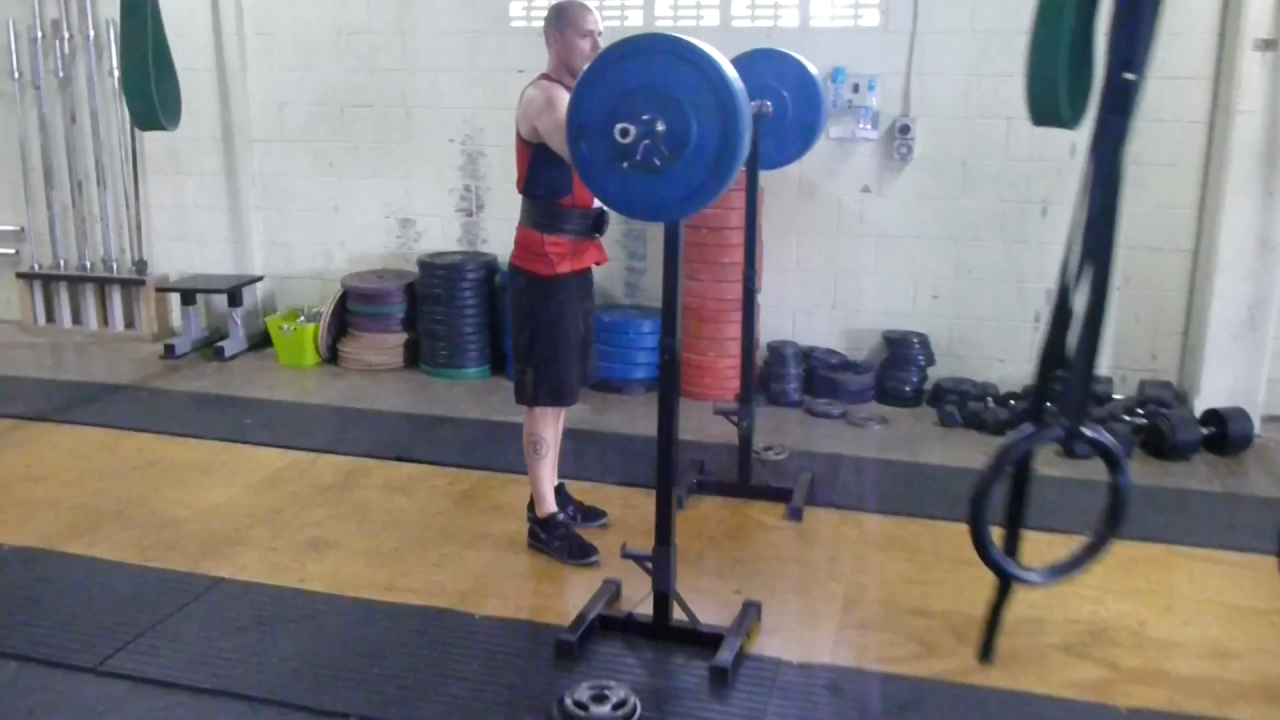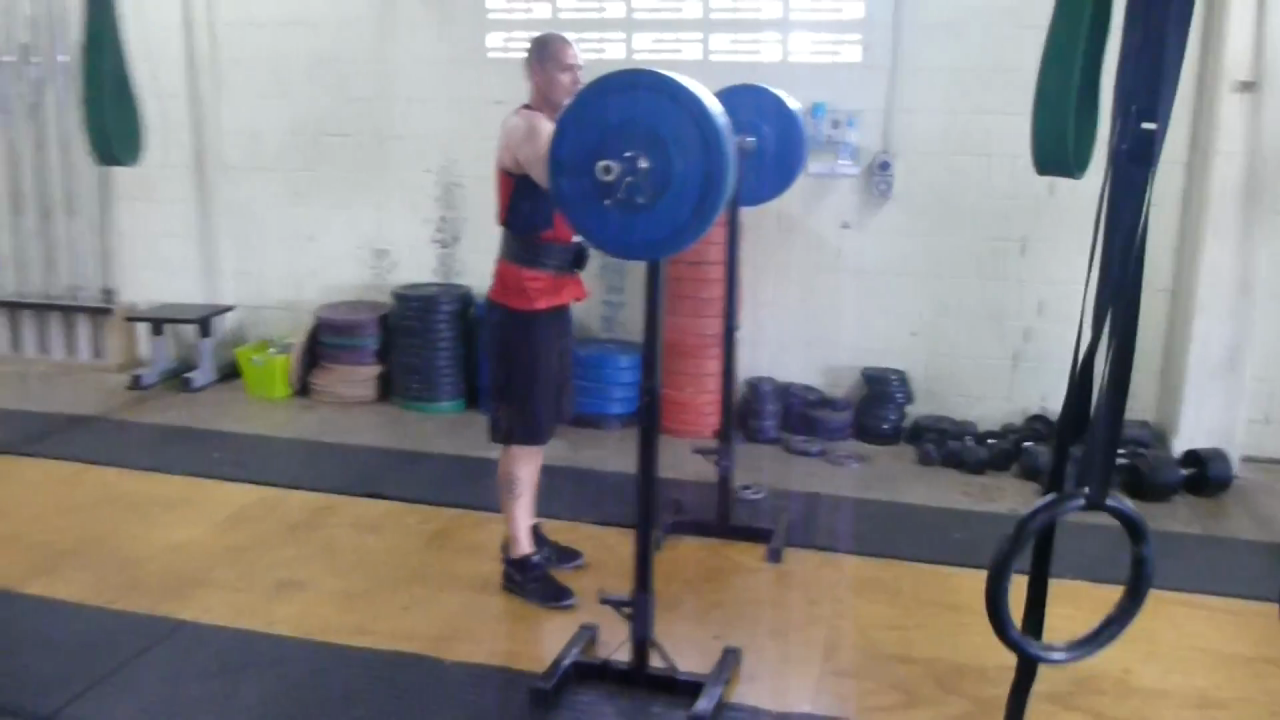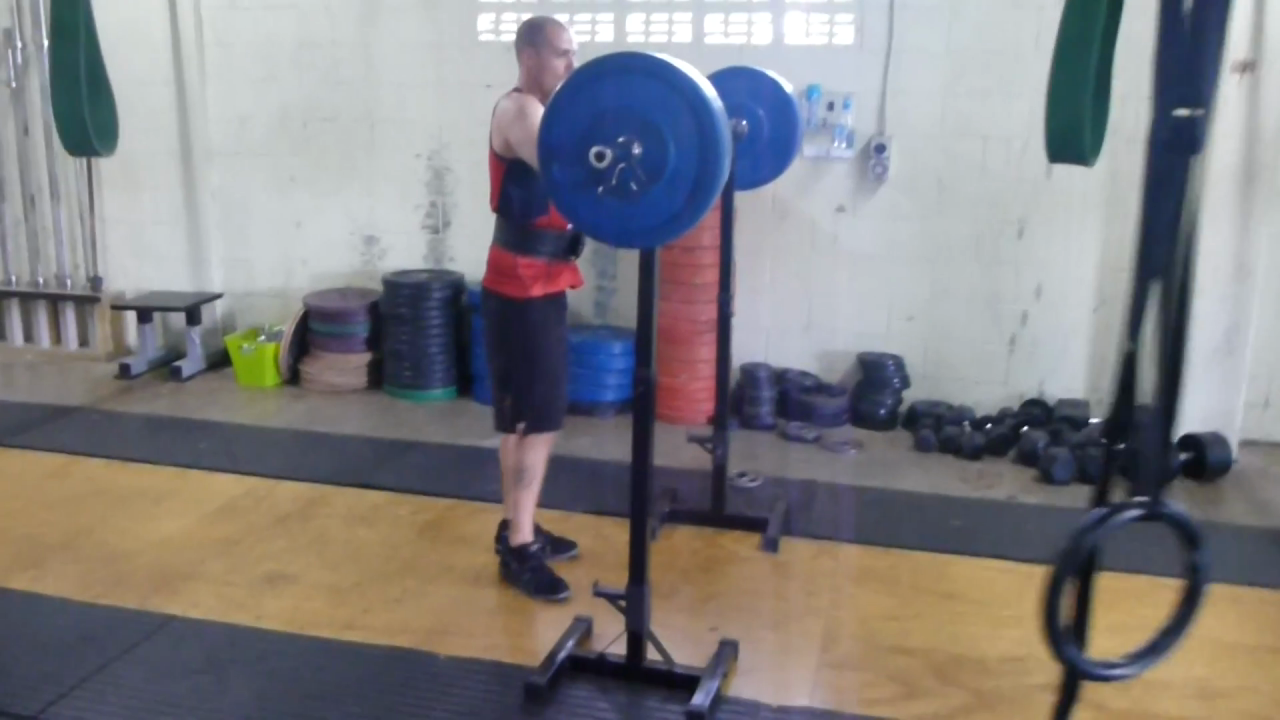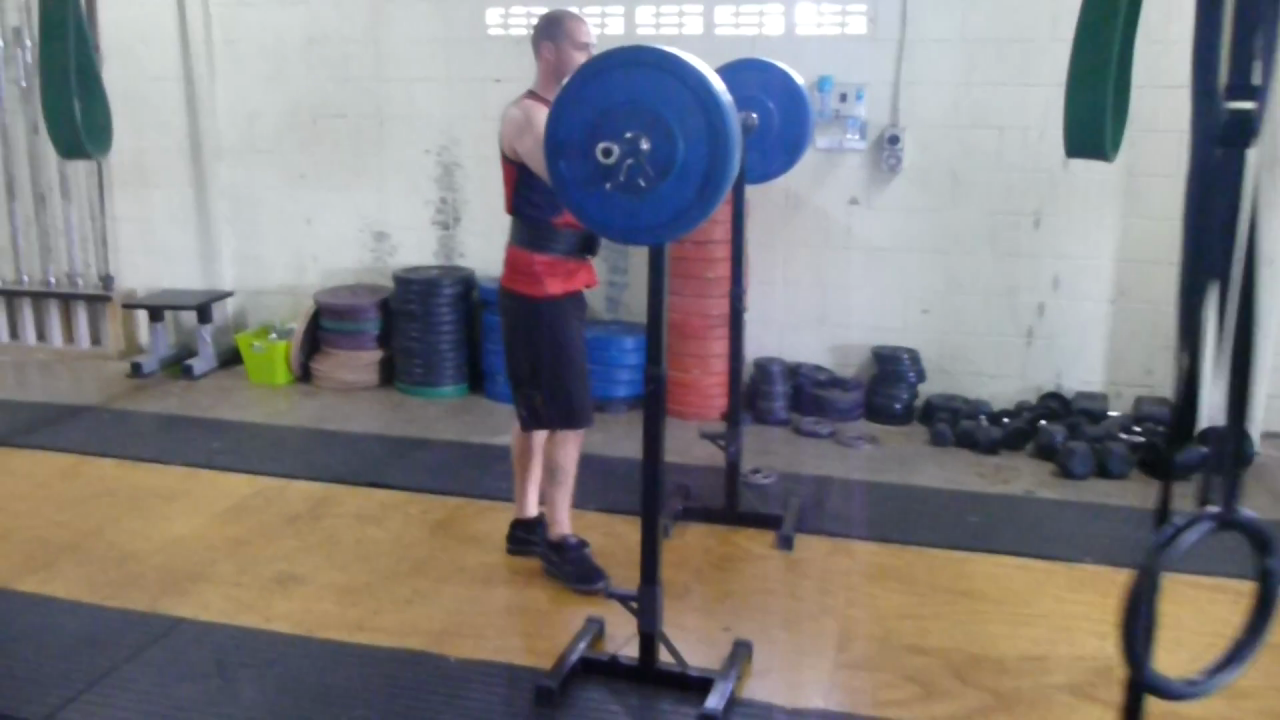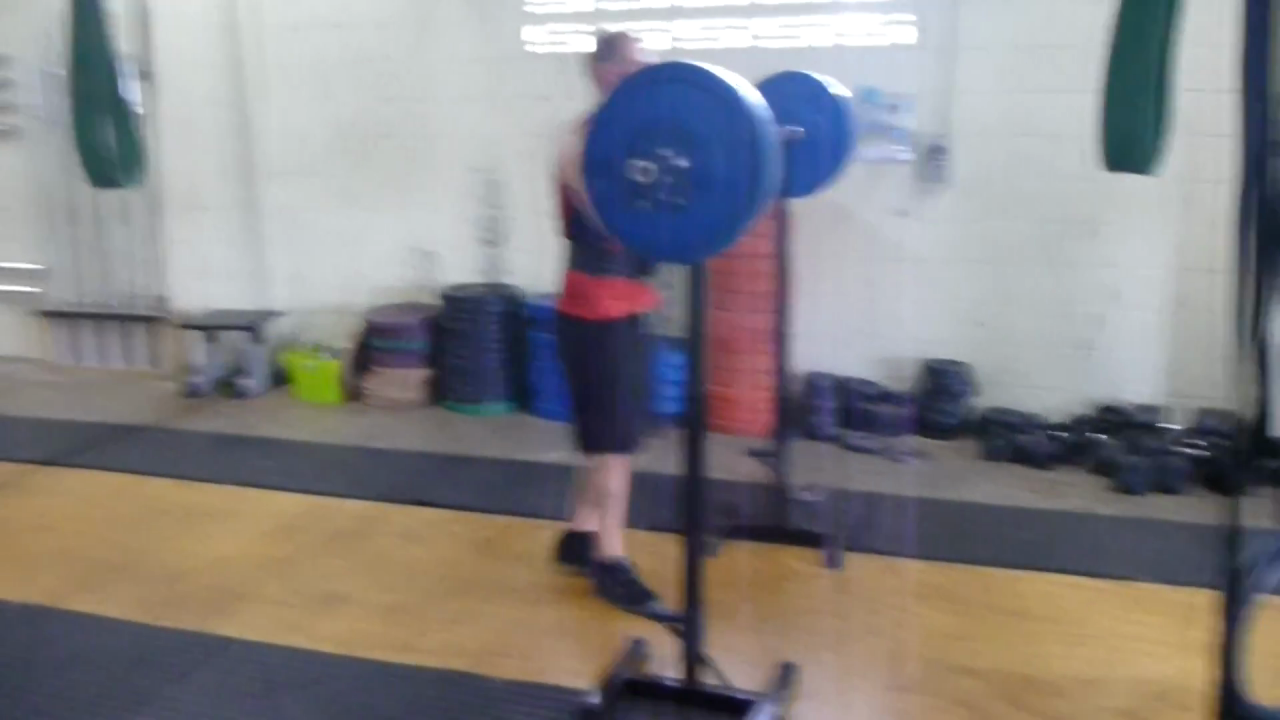
dt=0.2s
person 1, frame 1
right shoulder: (544, 98)
left hip: (575, 261)
right hip: (545, 266)
left knee: (562, 389)
right knee: (546, 395)
left ankle: (552, 495)
right ankle: (545, 520)
person 1, frame 2
left shoulder: (557, 129)
right shoulder: (527, 127)
left hip: (552, 295)
right hip: (523, 301)
left knee: (538, 428)
right knee: (524, 434)
left ankle: (527, 534)
right ankle: (519, 561)
person 1, frame 3
left shoulder: (551, 113)
right shoulder: (517, 111)
left hip: (547, 283)
right hip: (519, 287)
left knee: (524, 417)
right knee: (539, 419)
left ankle: (518, 526)
right ankle: (519, 550)
person 1, frame 4
right shoulder: (527, 117)
left hip: (564, 282)
right hip: (537, 287)
left knee: (542, 418)
right knee: (567, 419)
left ankle: (528, 523)
right ankle: (559, 541)
person 1, frame 5
right shoulder: (584, 144)
left hip: (627, 305)
right hip: (594, 311)
left knee: (618, 438)
right knee: (614, 443)
left ankle: (581, 536)
right ankle: (606, 562)
